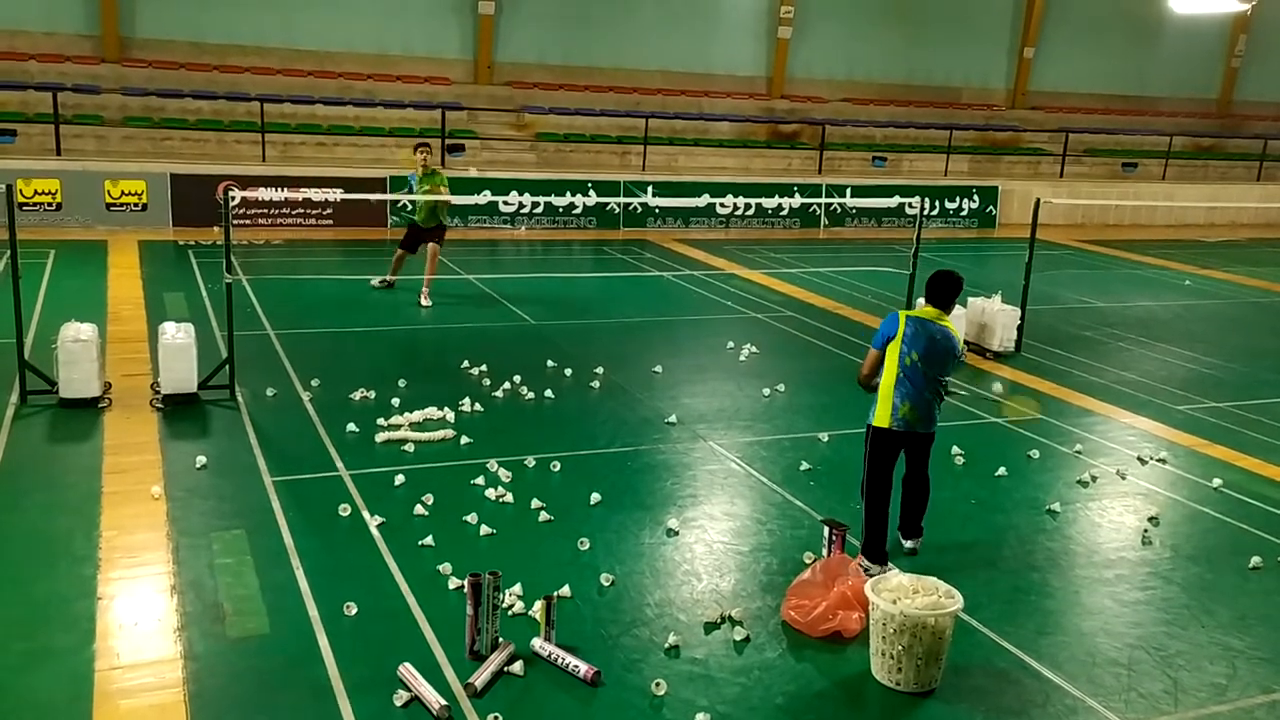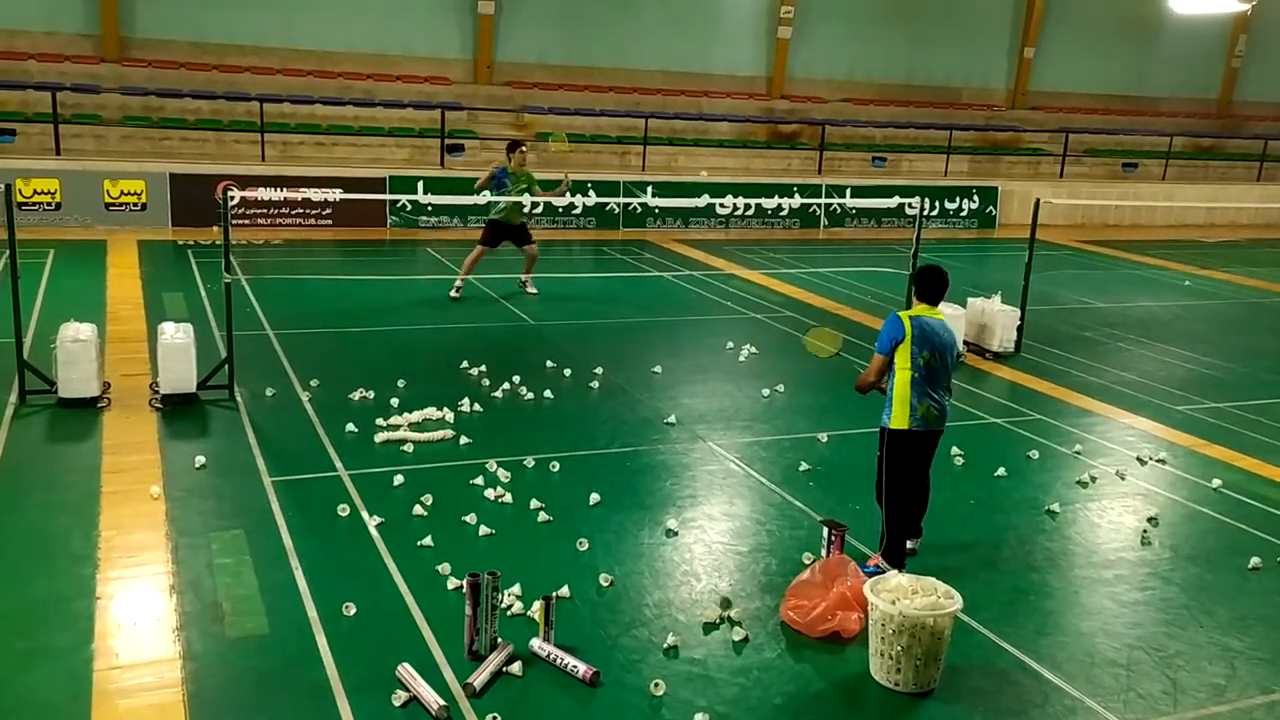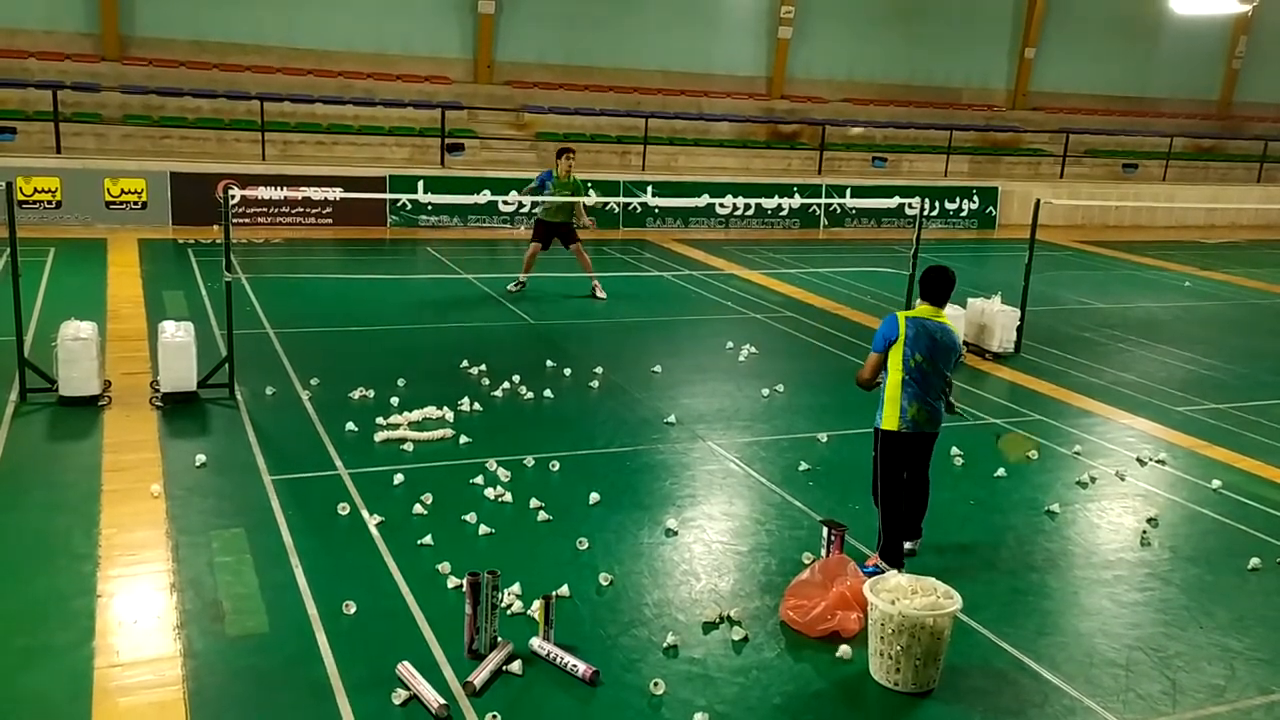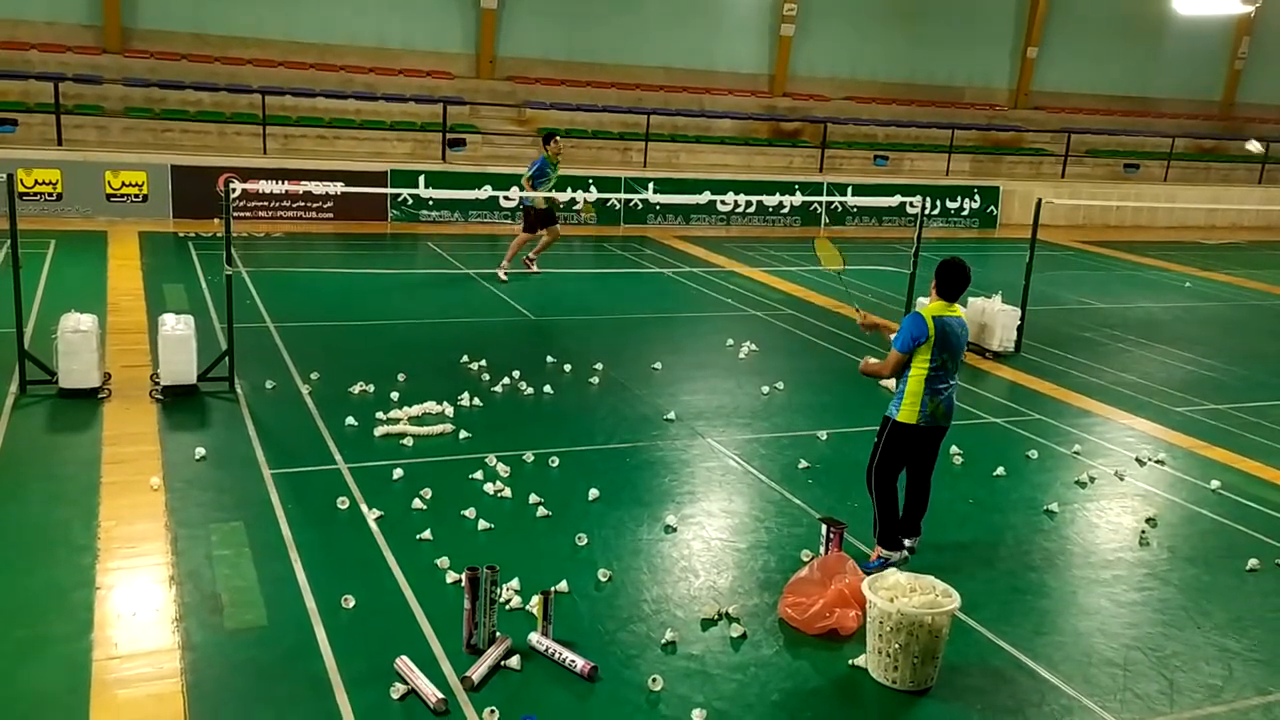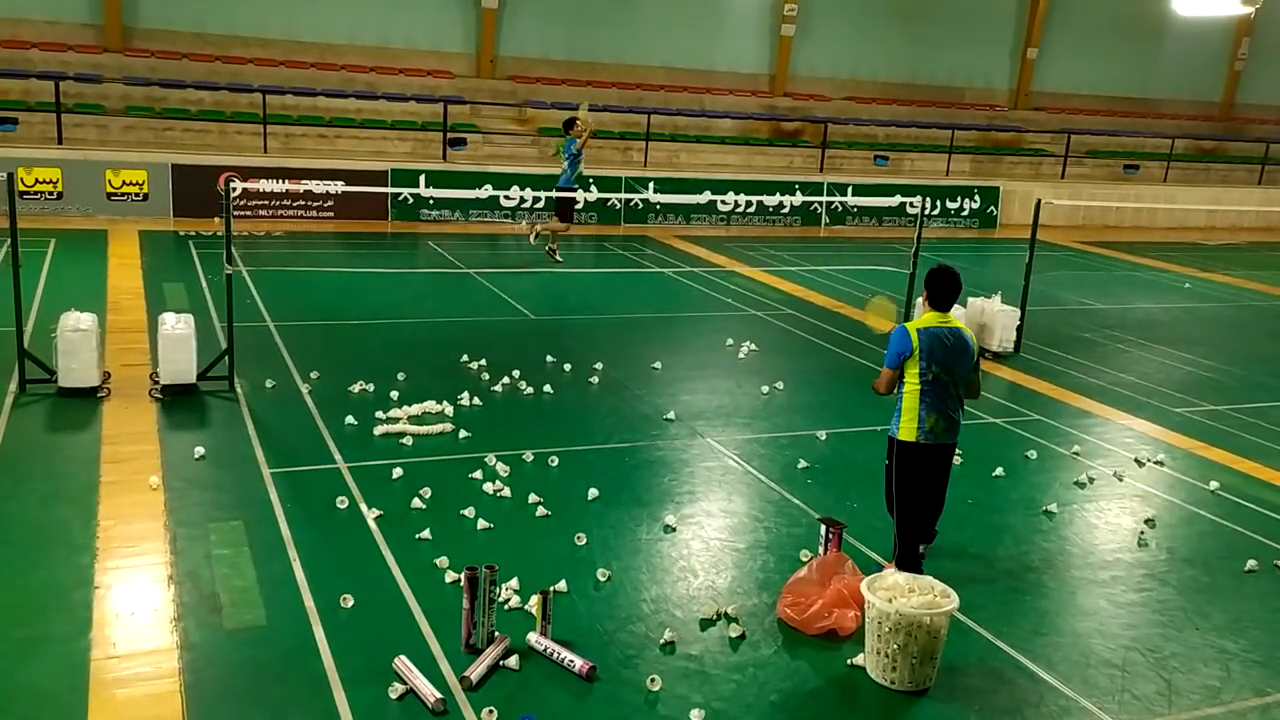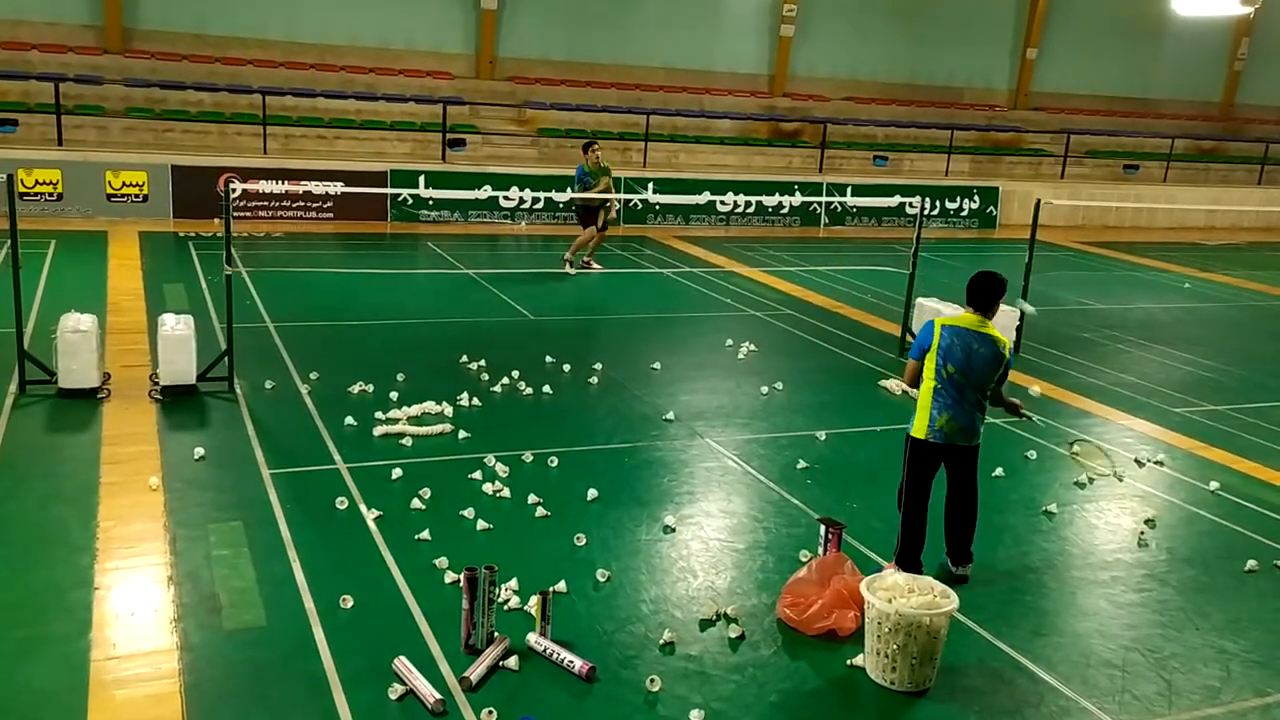
dt=0.5s
person 1, frame 1
left shoulder: (898, 320)
right shoulder: (953, 341)
left elbow: (866, 372)
left wrist: (872, 385)
left hip: (888, 419)
right hip: (925, 422)
left knee: (876, 487)
right knee: (917, 477)
left ankle: (874, 560)
right ankle: (911, 535)
person 1, frame 2
left shoulder: (899, 322)
right shoulder: (949, 334)
left elbow: (872, 377)
left wrist: (860, 385)
left hip: (902, 421)
right hip: (935, 420)
left knee: (891, 487)
right knee: (919, 478)
left ankle: (892, 560)
right ankle: (911, 536)
person 1, frame 3
left shoulder: (896, 322)
right shoulder: (952, 337)
left elbow: (868, 375)
left wrist: (866, 382)
left hip: (896, 421)
right hip: (930, 422)
left knee: (887, 489)
right knee: (918, 479)
left ankle: (889, 559)
right ankle: (910, 537)
person 1, frame 4
left shoulder: (920, 319)
right shoulder: (960, 323)
left elbow: (889, 369)
left wrist: (867, 365)
right wrist: (880, 326)
left hip: (909, 414)
right hip: (940, 416)
left knee: (881, 475)
right knee: (920, 477)
left ankle: (890, 547)
right ankle: (909, 534)
person 1, frame 5
left shoulder: (907, 334)
right shoulder: (966, 337)
left elbow: (885, 387)
right elbow: (974, 392)
left wrist: (878, 382)
left hip: (911, 432)
right hip: (948, 431)
left knee: (902, 498)
right knee: (934, 491)
left ankle: (907, 568)
right ankle: (922, 539)
person 1, frame 6
left shoulder: (935, 329)
right shoulder: (1001, 347)
left elbow: (909, 379)
right elbow: (995, 396)
right wrist: (1013, 405)
left hip: (928, 431)
right hip: (968, 434)
left knee: (913, 499)
right knee: (962, 497)
left ankle: (907, 567)
right ankle: (960, 561)
